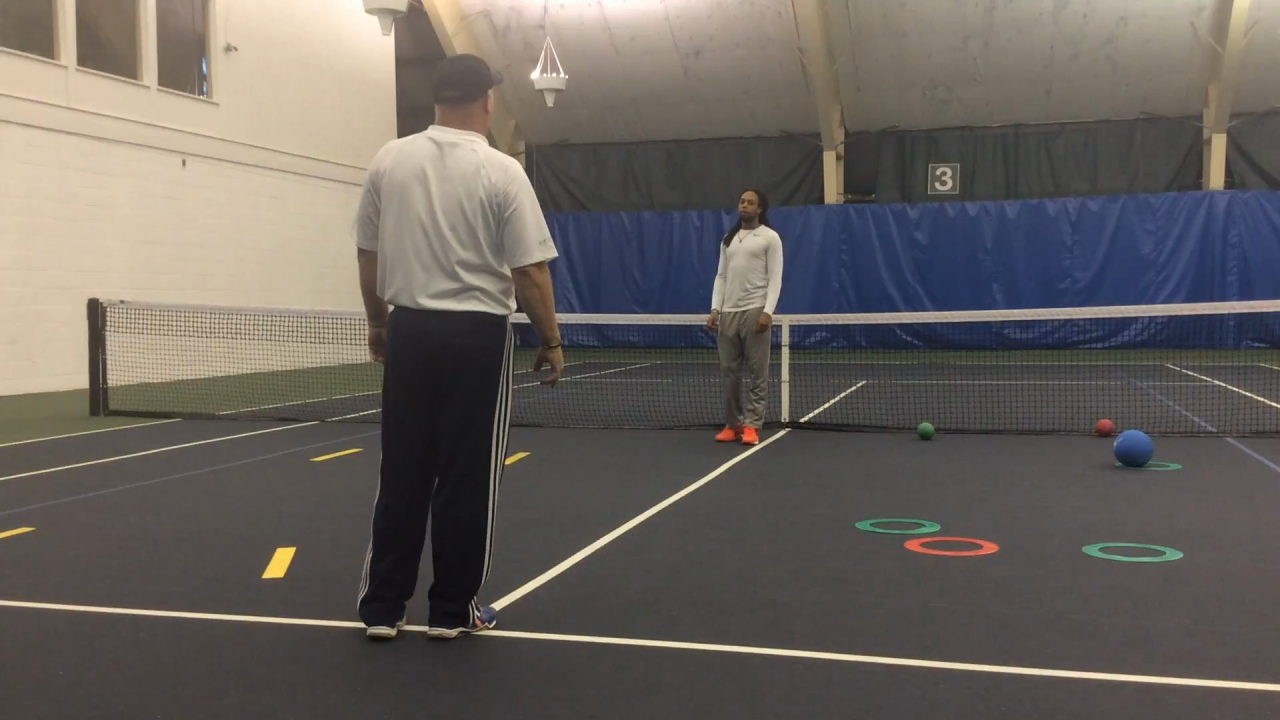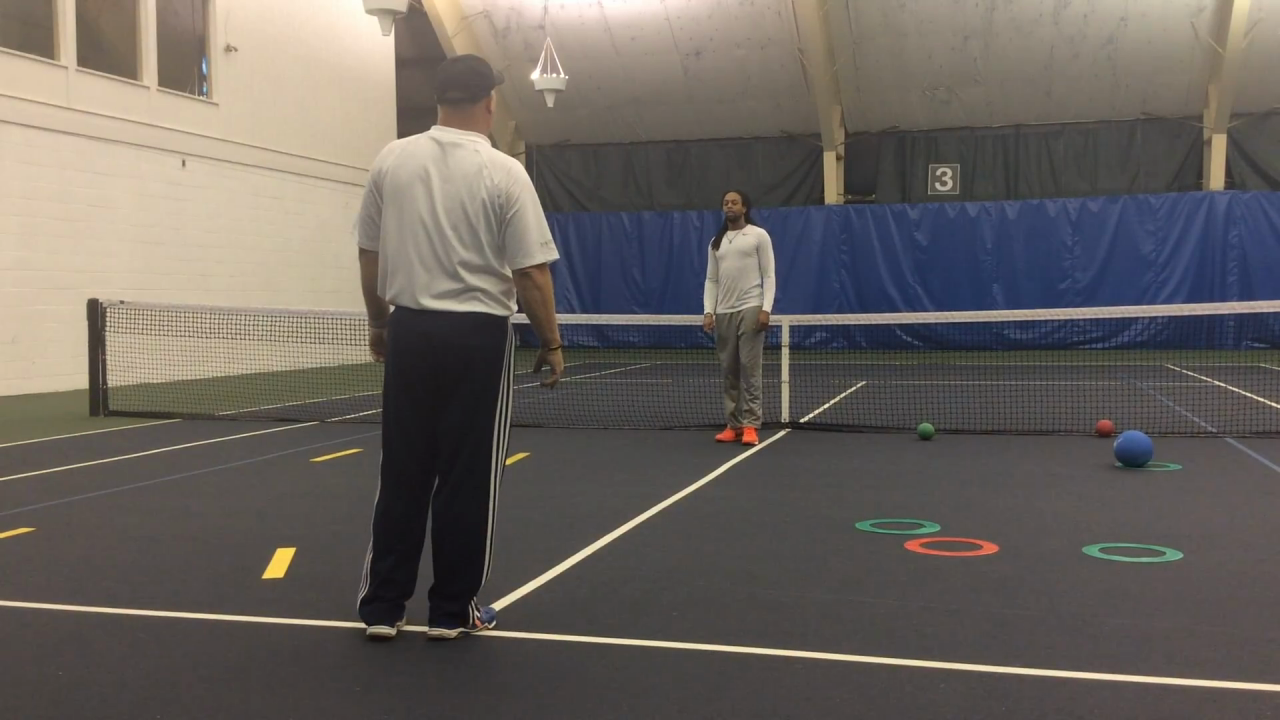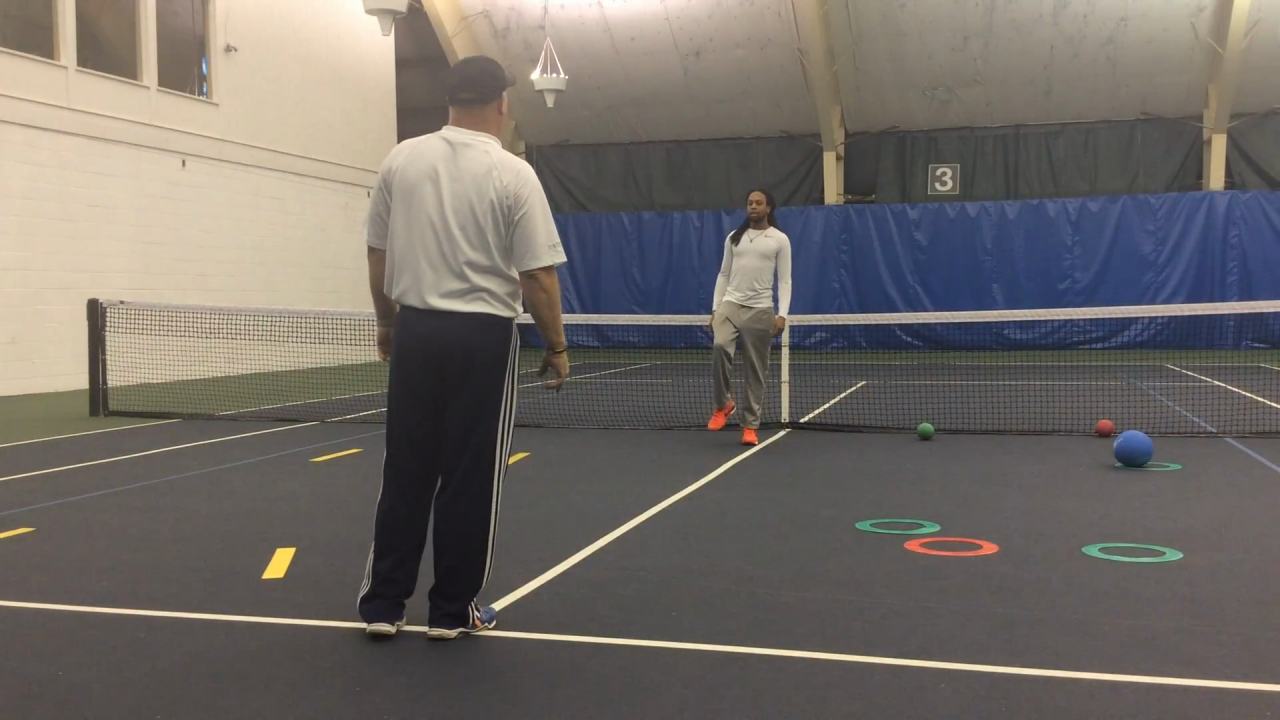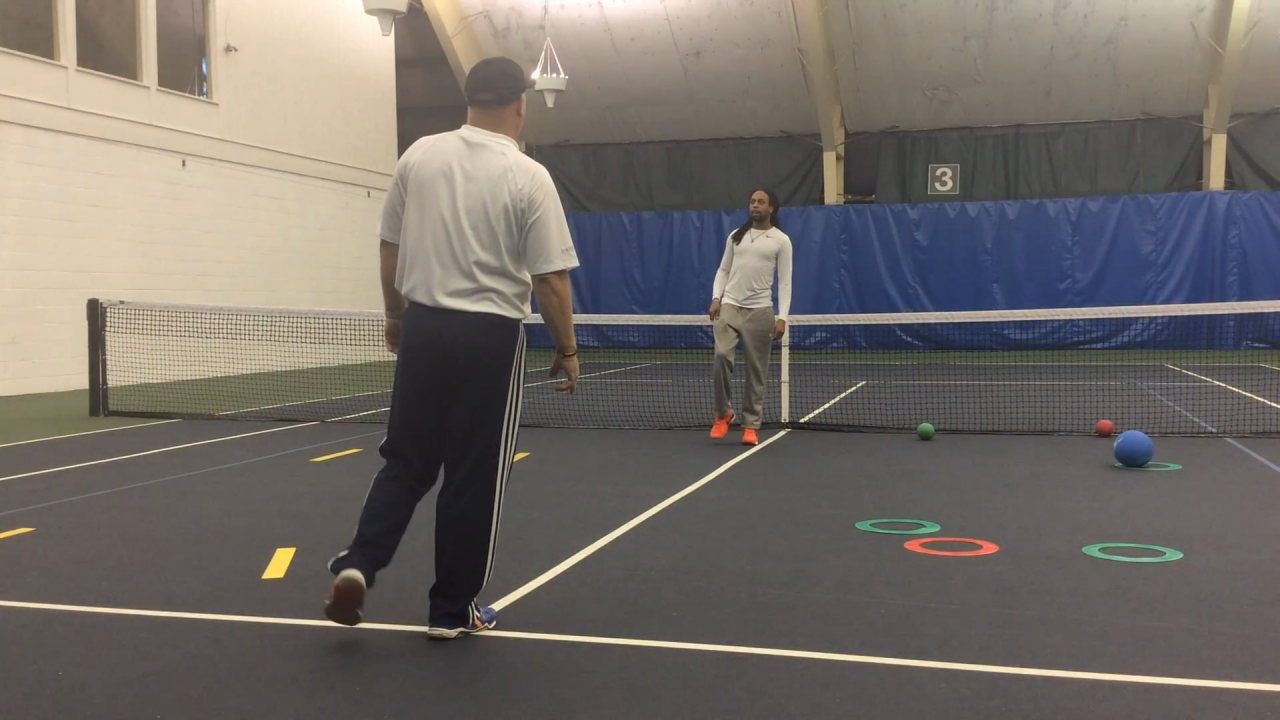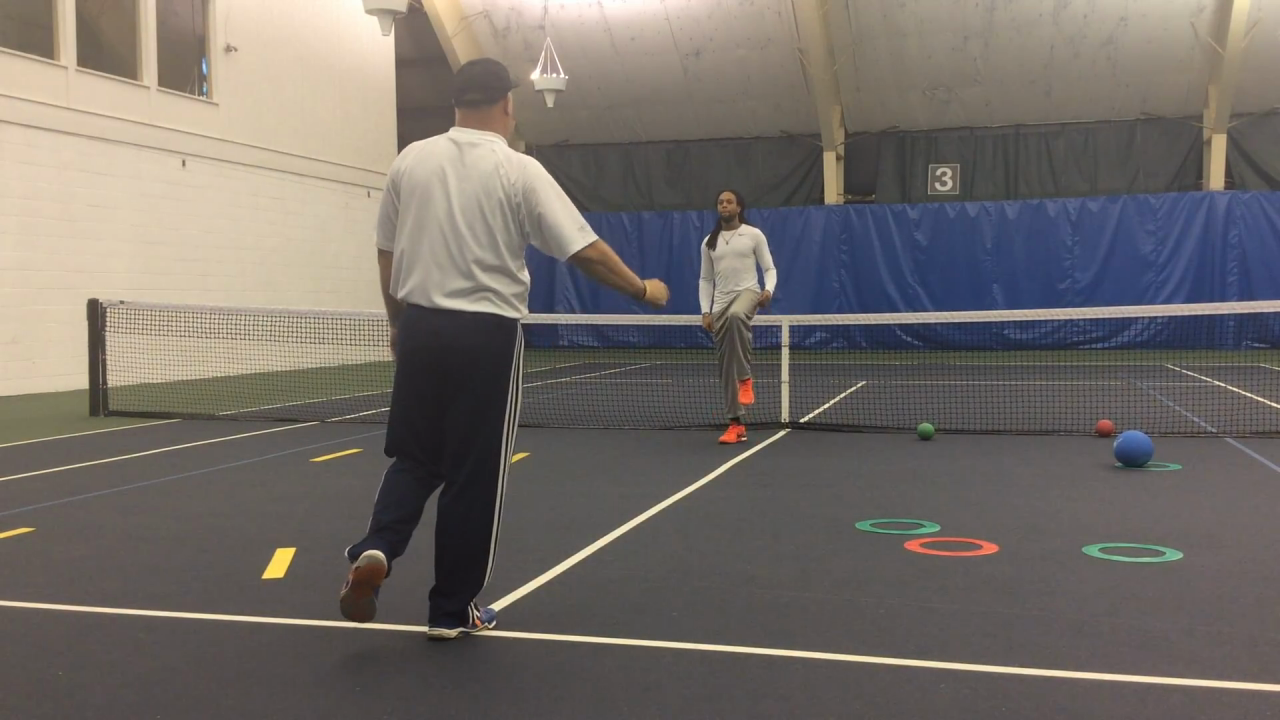
dt=1s
person 1, frame 1
left shoulder: (388, 160)
right shoulder: (502, 171)
left elbow: (368, 255)
right elbow: (529, 270)
left wrist: (377, 321)
right wrist: (551, 340)
left hip: (409, 331)
right hip: (476, 335)
left knee: (401, 475)
right knee: (465, 479)
left ankle: (382, 606)
right ankle: (451, 610)
person 1, frame 2
left shoulder: (391, 159)
right shoulder: (504, 171)
left elbow: (370, 254)
right elbow: (531, 272)
left wrist: (378, 321)
right wrist: (551, 342)
left hip: (409, 332)
right hip: (477, 336)
left knee: (402, 474)
right knee: (466, 479)
left ankle: (383, 606)
right ankle: (452, 610)
person 1, frame 3
left shoulder: (401, 158)
right shoulder: (512, 173)
left elbow: (377, 253)
right elbow: (537, 274)
left wrist: (386, 321)
right wrist: (556, 345)
left hip: (415, 331)
right hip: (482, 336)
left knee: (405, 474)
right knee: (468, 480)
left ankle: (383, 603)
right ankle: (452, 610)
person 1, frame 4
left shoulder: (418, 155)
right shoulder: (528, 176)
left elbow: (390, 248)
right elbow: (550, 279)
left wrist: (395, 315)
right wrist: (567, 349)
left hip: (422, 327)
right hip: (488, 336)
left knee: (405, 463)
right knee: (473, 479)
left ankle: (357, 565)
right ankle: (452, 609)
person 1, frame 5
left shoulder: (409, 160)
right shoulder: (519, 171)
left elbow: (386, 255)
right elbow: (587, 252)
left wrist: (398, 322)
right wrist: (643, 290)
left hip: (422, 329)
right hip: (486, 335)
left knee: (413, 459)
right knee: (473, 478)
left ankle: (375, 550)
right ankle: (452, 609)
person 2, frame 1
left shoulder: (770, 237)
right shoulder: (728, 239)
left elbow: (775, 278)
right elbow: (721, 276)
left wrist: (767, 312)
right wrist: (715, 308)
left hip: (755, 311)
right hip: (728, 312)
left knee: (756, 371)
right knee: (729, 370)
left ankle: (752, 425)
right ankle: (734, 424)
person 2, frame 2
left shoulder: (759, 235)
right shoulder: (716, 242)
left elbow: (768, 276)
right elbow: (711, 280)
left wrist: (766, 309)
right wrist: (708, 312)
left hip: (751, 309)
right hip: (724, 313)
left knee: (750, 368)
right knee: (729, 372)
left ankle: (751, 425)
right ankle: (734, 425)
person 2, frame 3
left shoulder: (780, 240)
right shoulder: (734, 237)
left elbow: (784, 281)
right elbow: (723, 275)
left wrist: (782, 314)
right wrist: (715, 309)
left hip: (760, 310)
right hip: (730, 304)
left knee: (755, 370)
right knee: (721, 347)
left ankle: (750, 426)
right ankle: (723, 405)
person 2, frame 4
left shoulder: (781, 240)
right shoulder: (736, 236)
left elbow: (785, 281)
right elbow: (723, 270)
left wrist: (782, 317)
right wrist: (716, 298)
left hip: (760, 310)
right hip: (729, 306)
left knee: (756, 368)
right knee: (722, 357)
left ankle: (751, 426)
right ankle: (723, 415)
person 2, frame 5
left shoulder: (754, 235)
right shoulder: (709, 242)
left elbow: (769, 268)
right elbow: (705, 279)
left wrist: (769, 290)
right wrist: (705, 312)
left hip: (747, 293)
right hip: (720, 305)
left knee: (737, 315)
right knee: (725, 366)
left ankle: (746, 378)
right ankle: (736, 424)
